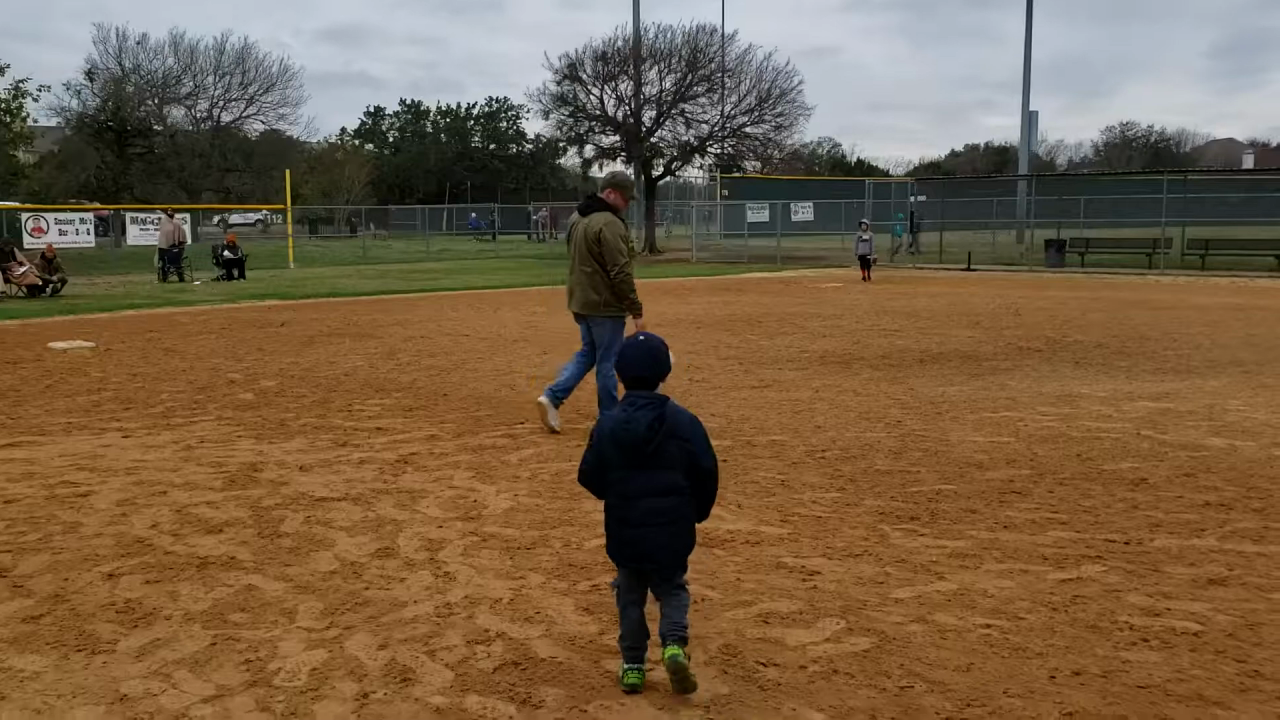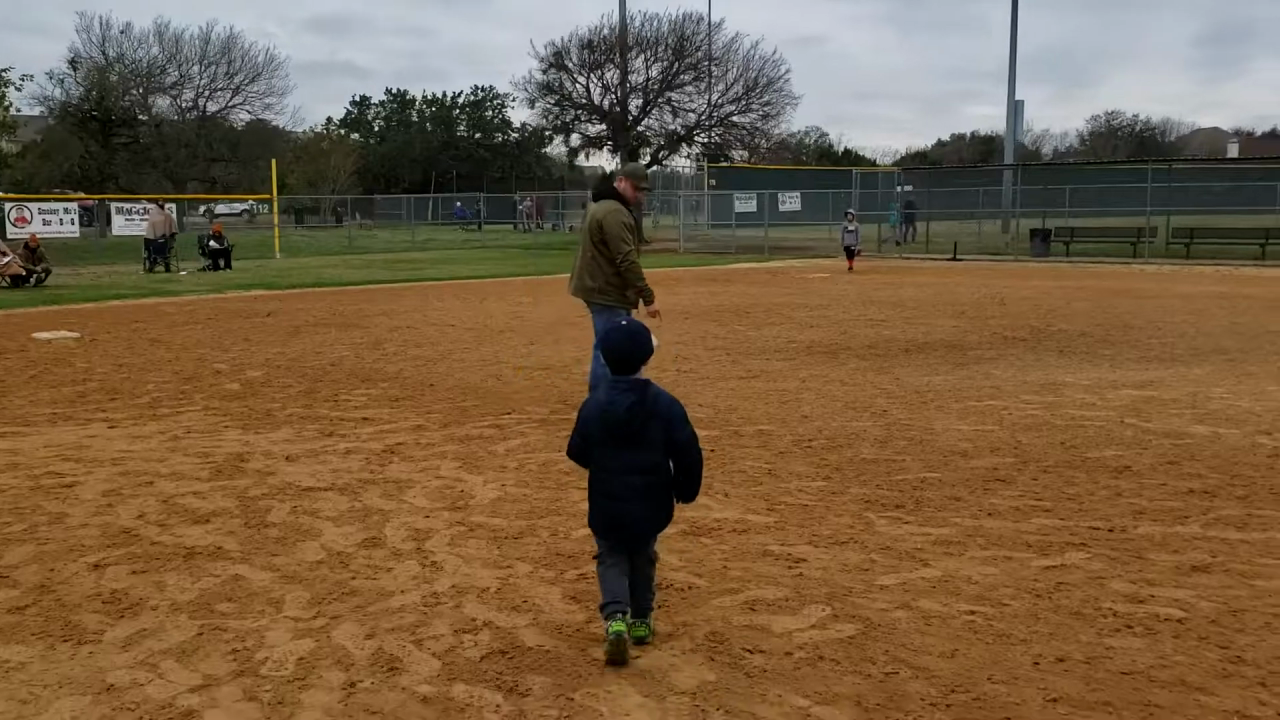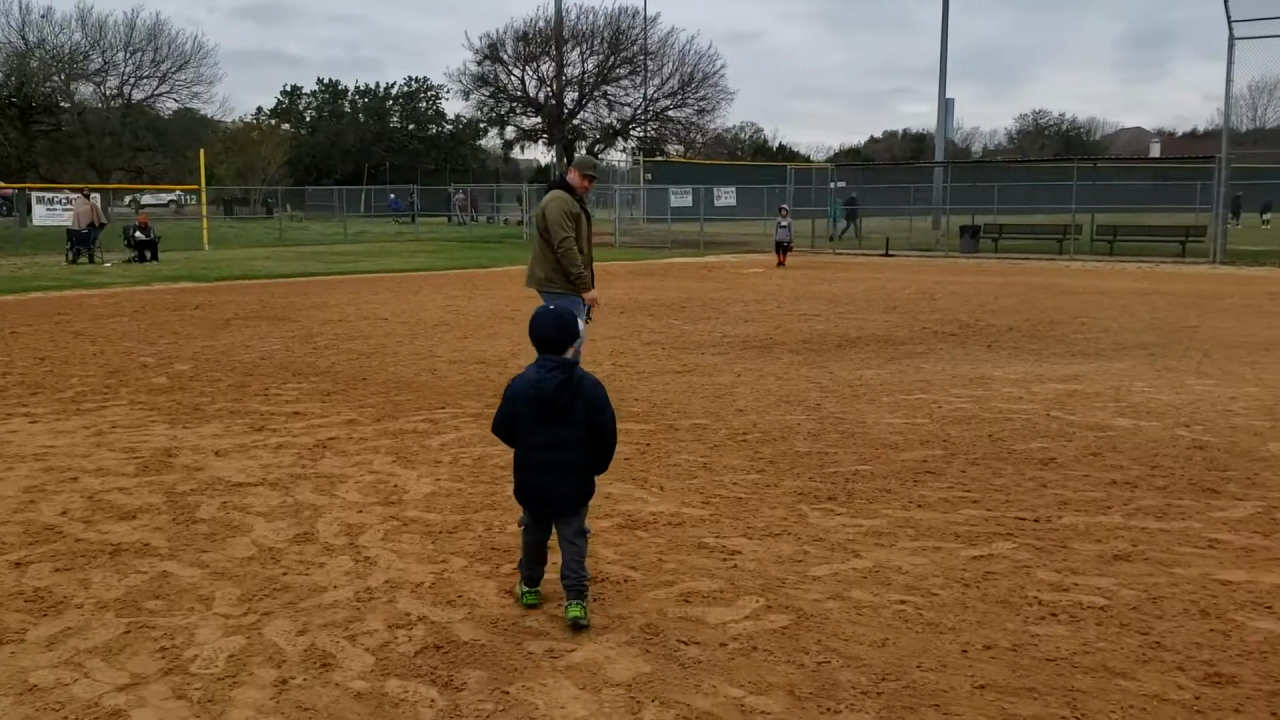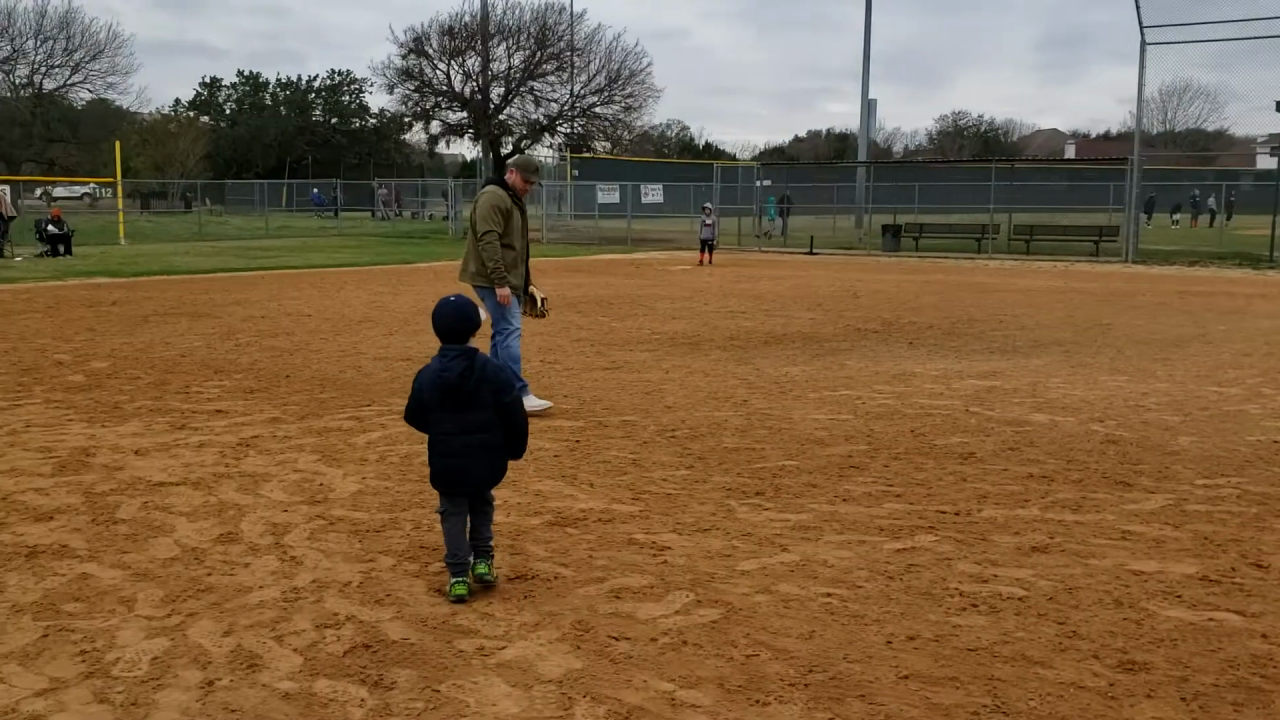
dt=0.3s
person 1, frame 1
left shoulder: (607, 426)
right shoulder: (684, 422)
left elbow: (590, 478)
right elbow: (705, 474)
right wrist: (698, 512)
left hip: (626, 530)
right hip: (672, 529)
left knee: (631, 593)
right knee: (671, 589)
left ankle: (633, 663)
right ankle: (675, 646)
person 1, frame 2
left shoulder: (594, 405)
right shoulder: (665, 404)
left elbow: (577, 452)
right elbow: (687, 453)
right wrist: (686, 491)
left hip: (607, 503)
right hip: (650, 502)
left knee: (611, 560)
right knee: (642, 558)
left ankle: (617, 620)
right ankle: (640, 620)
person 1, frame 3
left shoulder: (520, 385)
right shoulder: (588, 385)
left elbow: (502, 428)
right elbow: (605, 433)
right wrist: (598, 465)
left hip: (532, 478)
right hip: (574, 479)
left knee: (535, 531)
right knee: (573, 537)
left ankle: (530, 586)
right ankle: (576, 601)
person 1, frame 4
left shoulder: (427, 375)
right shoulder: (494, 371)
left elbow: (414, 418)
right elbow: (514, 416)
right wrist: (513, 450)
left hip: (446, 462)
right hip: (486, 459)
left knee: (453, 514)
right knee: (481, 505)
left ankle: (459, 576)
right ankle: (481, 562)
person 2, frame 1
left shoulder: (578, 218)
right shoulder: (609, 223)
right elbow: (621, 273)
right wrist: (636, 311)
left hip: (583, 301)
right hip: (604, 305)
left knee: (588, 354)
right knee: (609, 360)
left ankle: (552, 397)
person 2, frame 2
left shoulder: (601, 205)
right shoulder: (614, 212)
right elbow: (627, 260)
right wrist: (648, 298)
left hip: (599, 286)
right hip: (607, 291)
person 2, frame 3
left shoulder: (575, 202)
right shoulder: (558, 201)
right elbow: (565, 247)
left wrist: (586, 285)
right wrist: (586, 287)
left hip: (569, 283)
right hip: (560, 284)
person 2, frame 4
left shoulder: (514, 200)
right shoulder: (492, 197)
right elbow: (488, 242)
left wrist: (525, 282)
right wrist: (501, 282)
left hip: (510, 280)
right hip: (494, 279)
left knee: (504, 332)
right knee: (509, 330)
right ankle: (518, 395)
